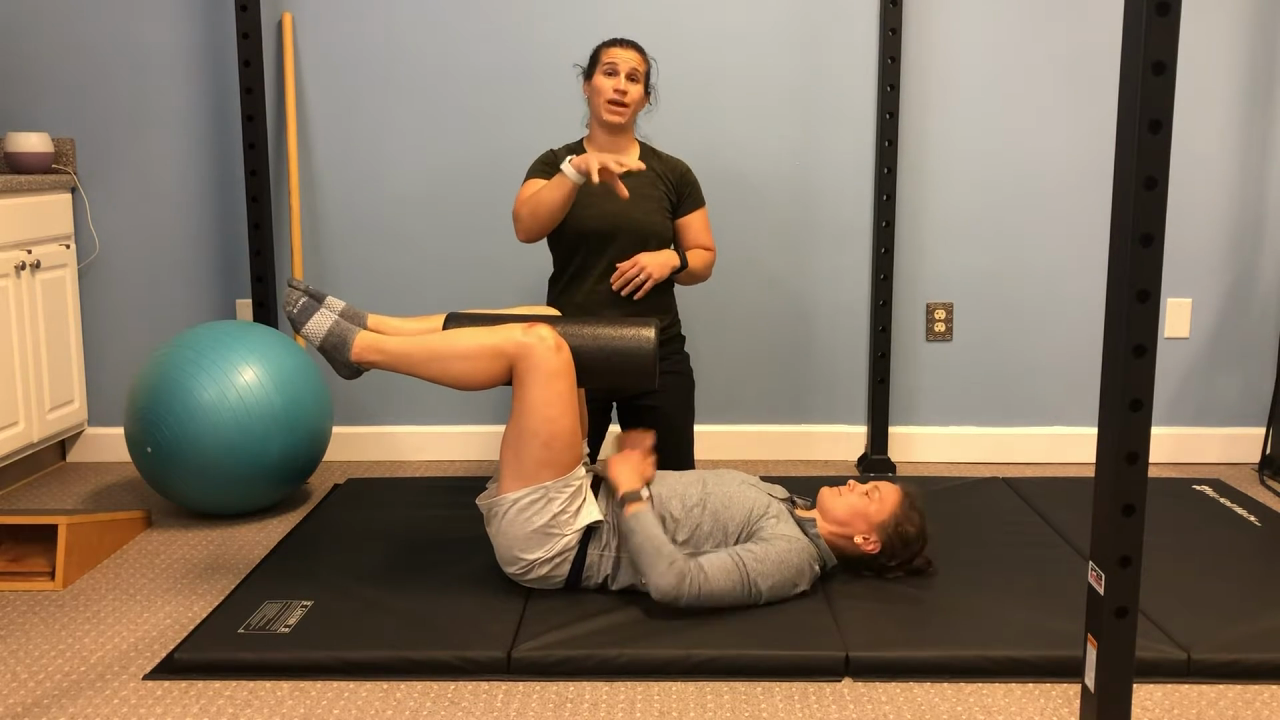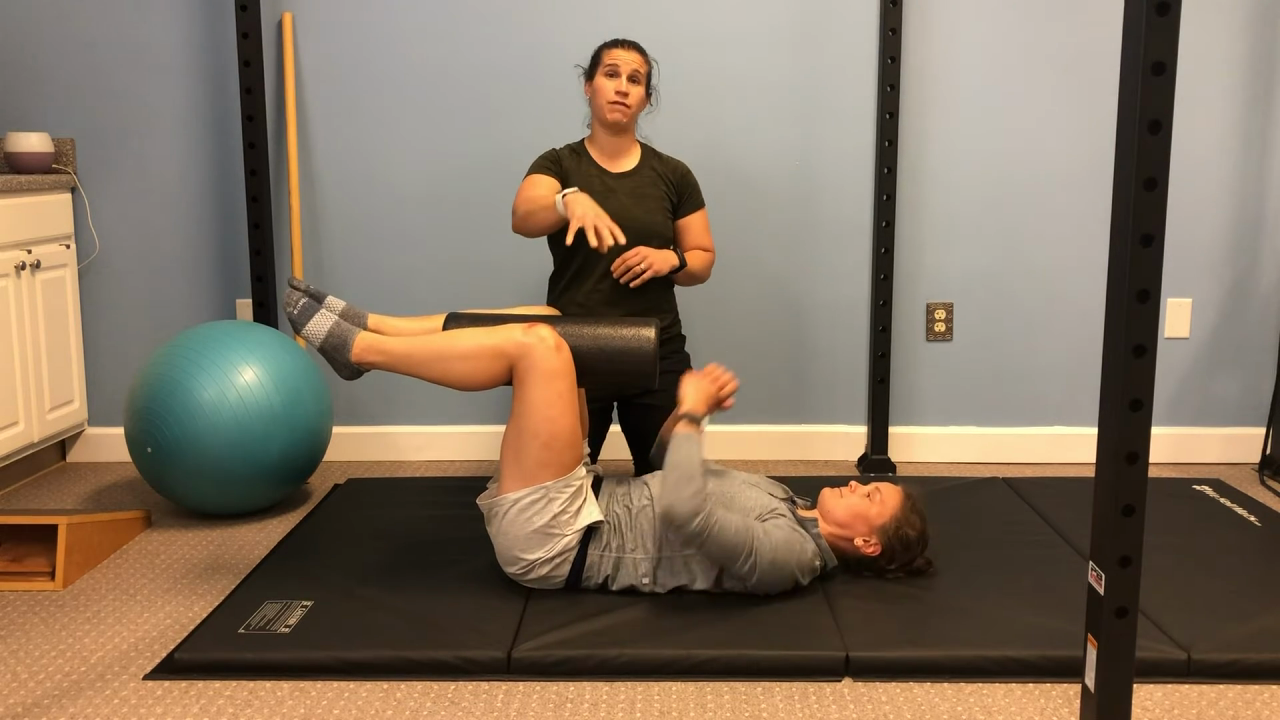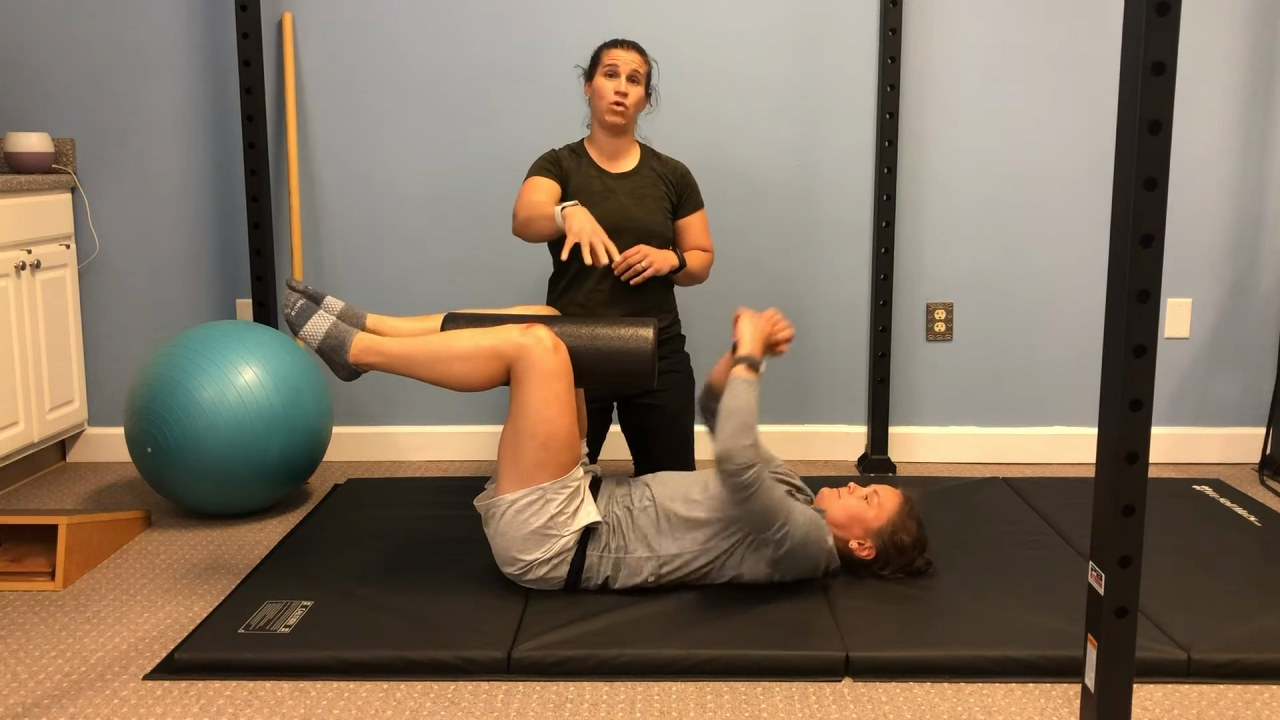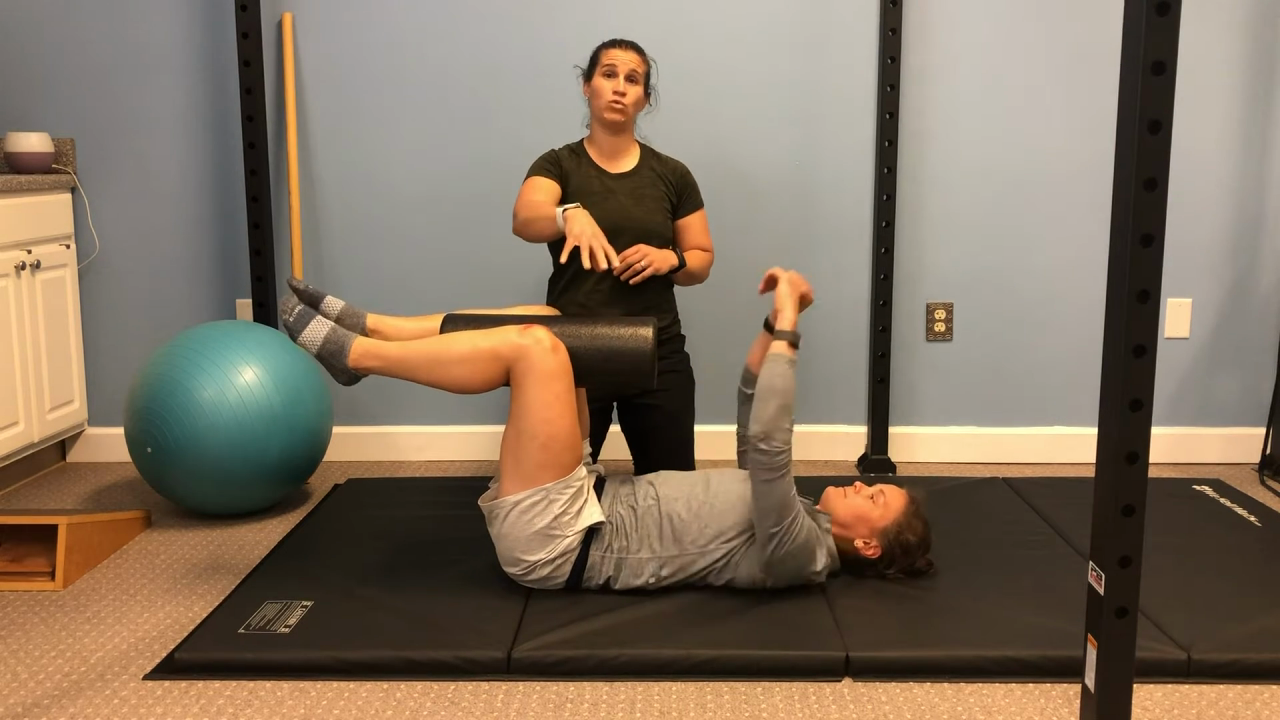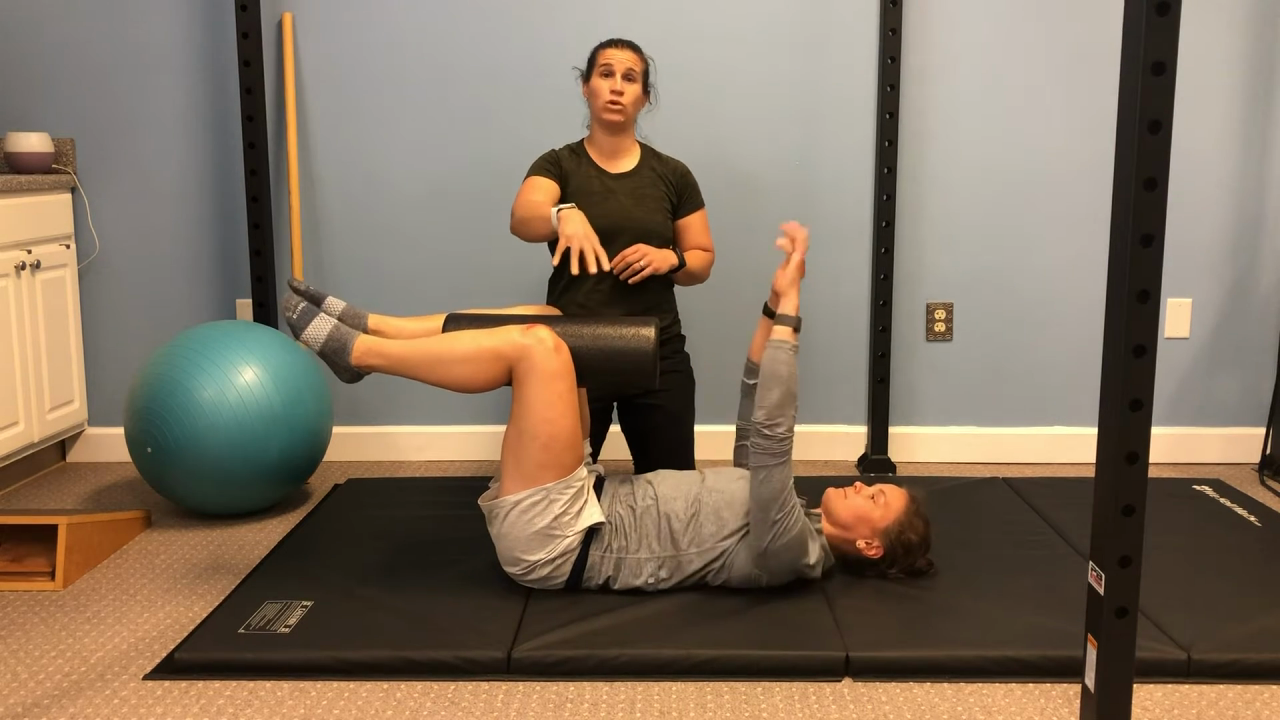
dt=0.2s
person 1, frame 1
left shoulder: (790, 558)
right shoulder: (784, 508)
left elbow: (671, 580)
left wrist: (630, 491)
right wrist: (640, 466)
left hip: (551, 541)
right hip: (582, 503)
left knee: (538, 345)
right knee: (544, 321)
left ankle: (356, 347)
right ankle: (363, 326)
person 1, frame 2
left shoulder: (791, 555)
right shoulder: (783, 505)
left elbow: (682, 510)
left wrist: (691, 414)
right wrist: (689, 414)
left hip: (551, 541)
right hip: (591, 502)
left knee: (538, 345)
right knee: (546, 320)
left ankle: (356, 347)
right ankle: (363, 324)
person 1, frame 3
left shoulder: (805, 545)
right shoulder: (792, 503)
left elbow: (736, 458)
right elbow: (716, 416)
left wrist: (748, 352)
right wrist: (739, 356)
left hip: (551, 541)
right hip: (588, 504)
left knee: (534, 346)
right knee: (544, 321)
left ankle: (354, 350)
right ankle: (364, 324)
person 1, frame 4
left shoulder: (800, 553)
right shoulder: (799, 518)
left elbow: (768, 447)
right elbow: (753, 423)
left wrist: (786, 329)
right wrist: (774, 326)
left hip: (553, 541)
right hip: (592, 504)
left knee: (535, 347)
right knee: (543, 320)
left ankle: (352, 353)
right ankle: (363, 327)
person 1, frame 5
left shoulder: (794, 552)
right shoulder: (797, 518)
left elbow: (773, 437)
right elbow: (755, 419)
left wrist: (787, 310)
right wrist: (773, 309)
left hip: (554, 542)
right hip: (590, 504)
left knee: (537, 347)
right knee: (542, 321)
left ankle: (354, 351)
right ankle: (361, 326)
person 2, frame 1
left shoulder: (673, 173)
right shoulder: (556, 165)
left elbow: (704, 258)
right elbow: (526, 226)
left wrist: (671, 261)
right wrist: (579, 168)
left hip: (657, 356)
person 2, frame 2
left shoulder: (672, 174)
right shoulder: (557, 164)
left elbow: (703, 260)
right elbow: (523, 217)
left wrist: (670, 260)
right wrist: (571, 200)
left hip: (657, 356)
person 2, frame 3
left shoulder: (672, 174)
right shoulder: (557, 165)
left elbow: (702, 260)
right elbow: (524, 221)
left wrist: (671, 259)
right wrist: (569, 212)
left hip: (658, 356)
person 2, frame 4
left shoulder: (672, 175)
right shoulder: (556, 165)
left elbow: (702, 260)
right elbow: (524, 220)
left wrist: (670, 260)
right wrist: (571, 214)
left hip: (658, 356)
person 2, frame 5
left shoulder: (672, 175)
right shoulder: (557, 166)
left elbow: (702, 259)
right elbow: (521, 220)
left wrist: (670, 259)
right wrist: (565, 214)
left hip: (658, 356)
